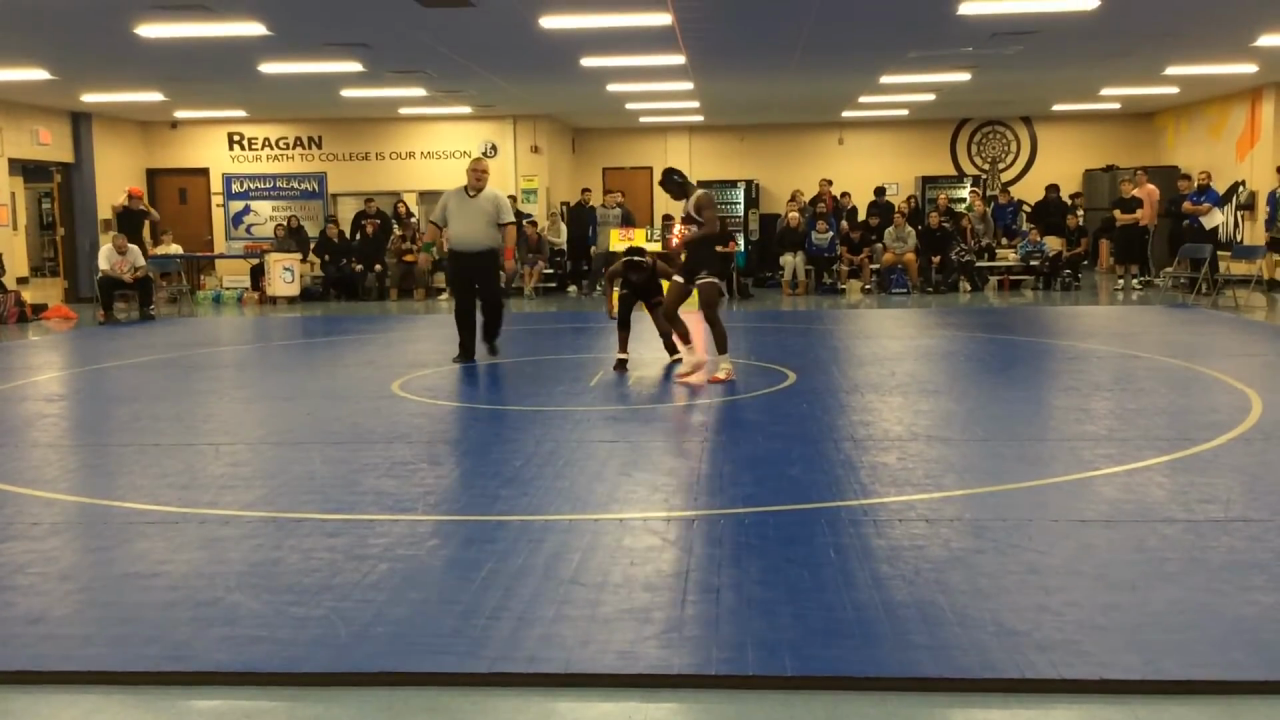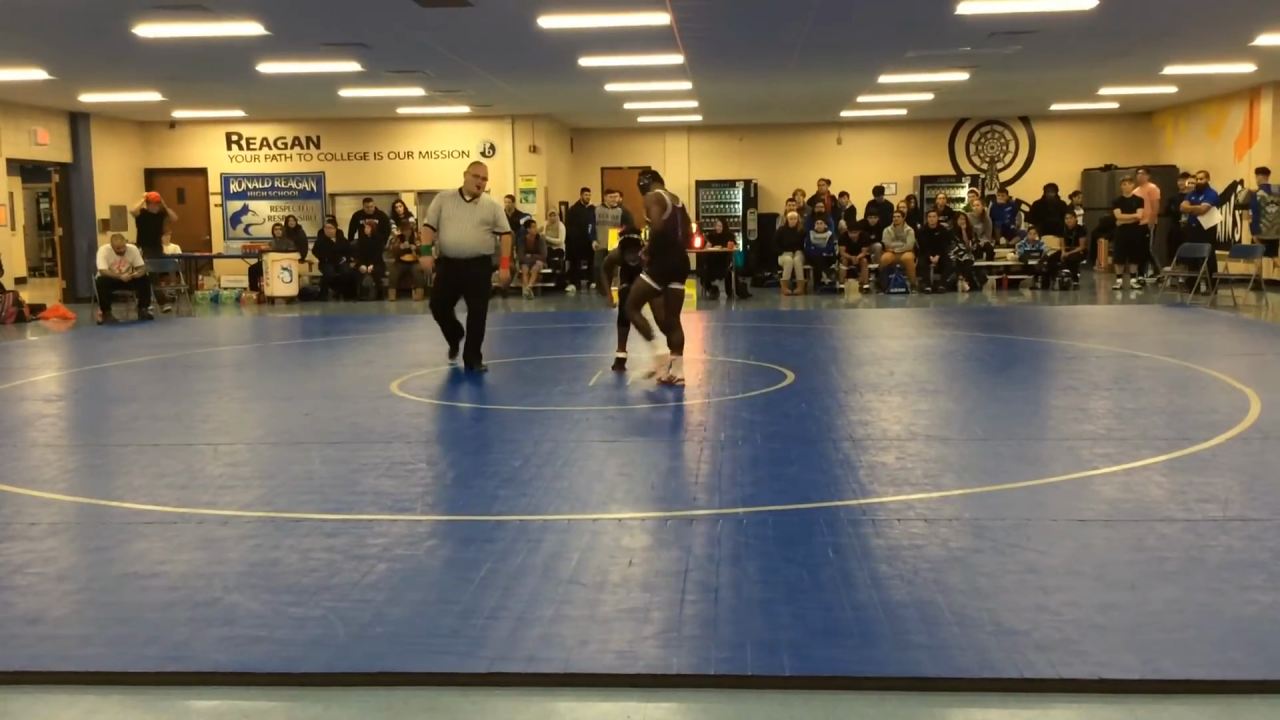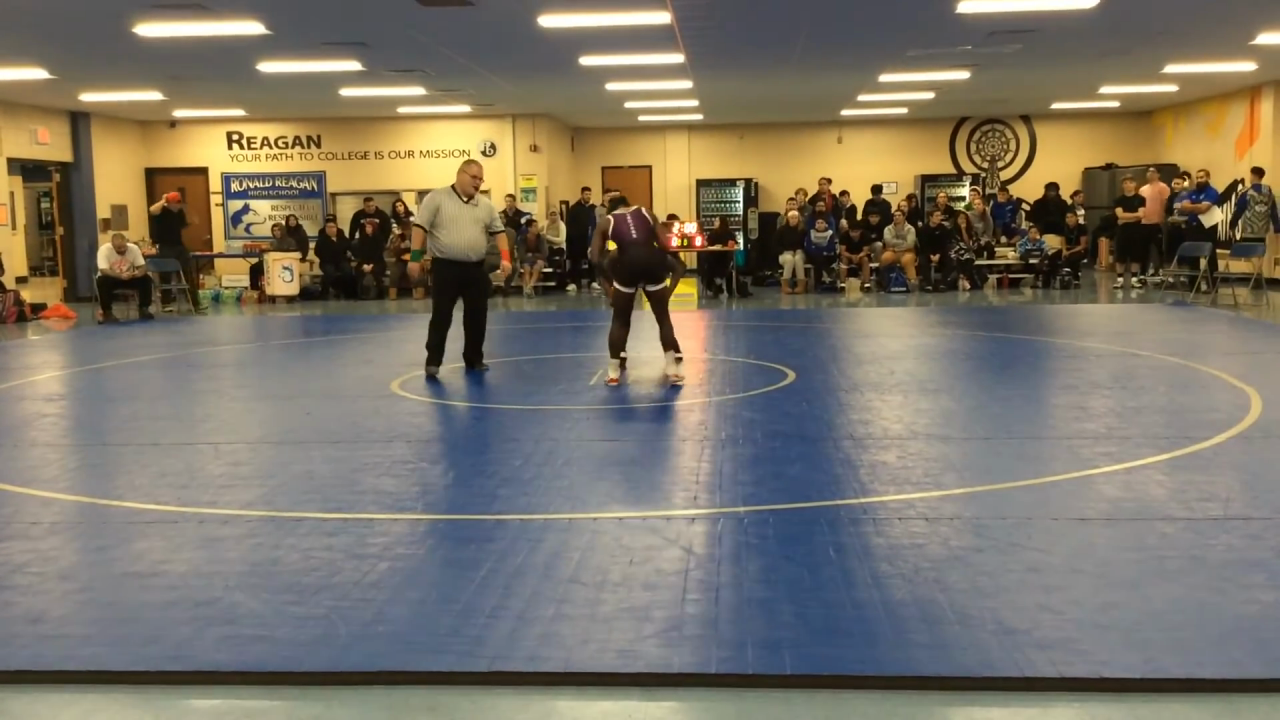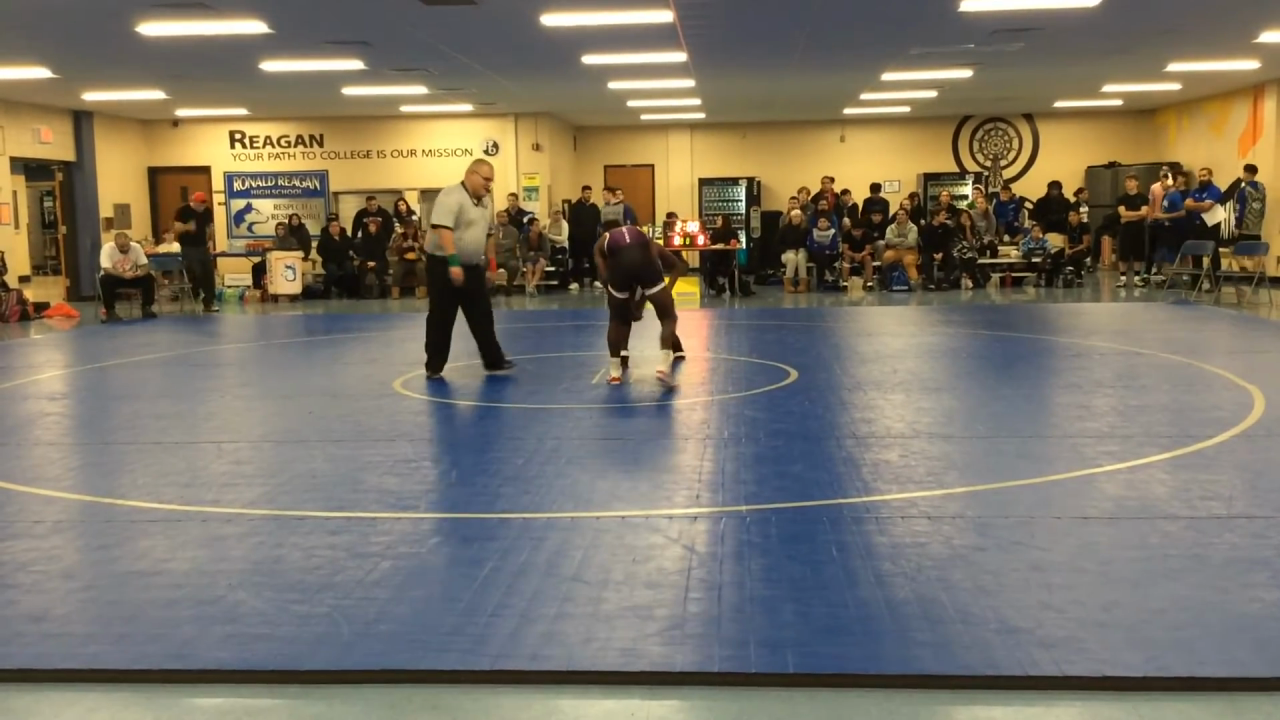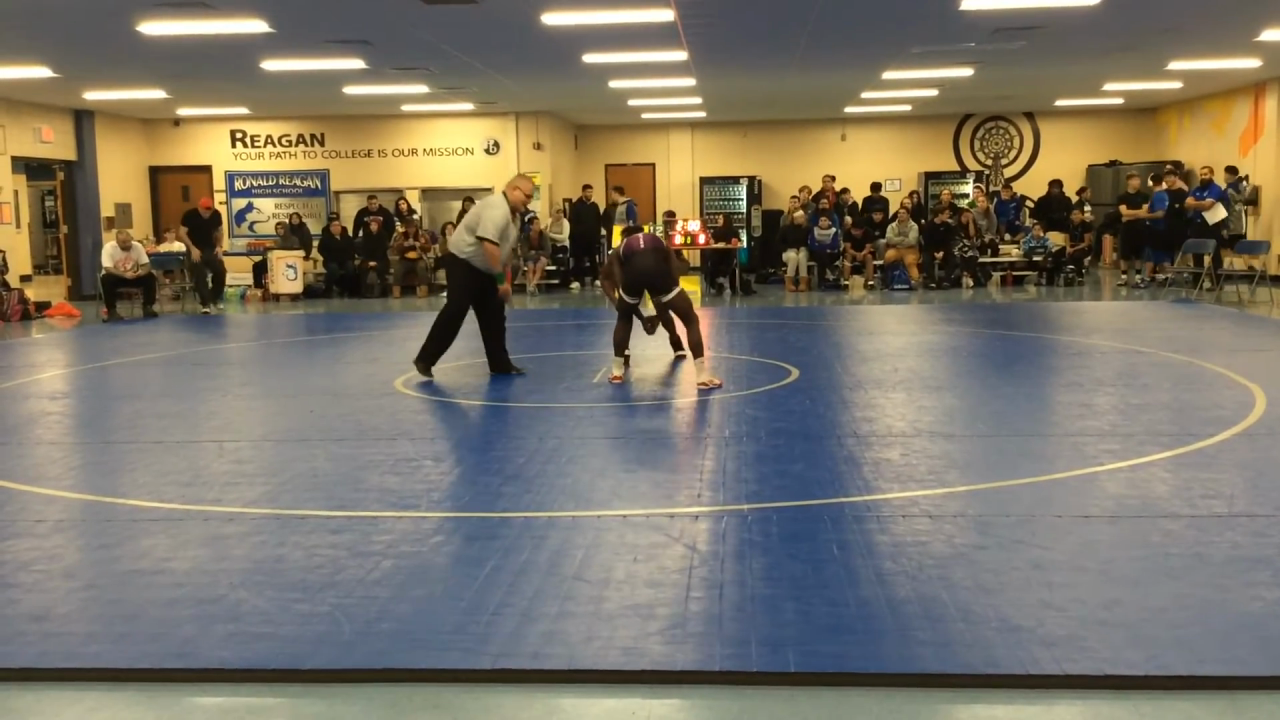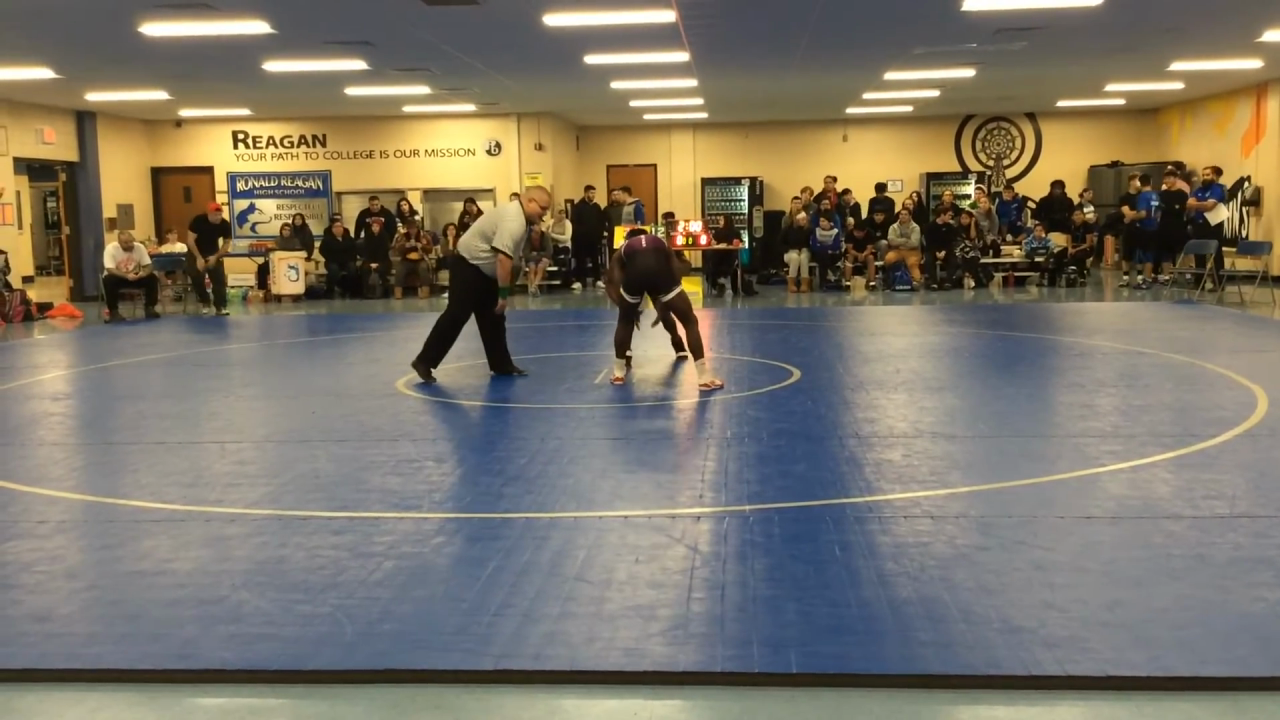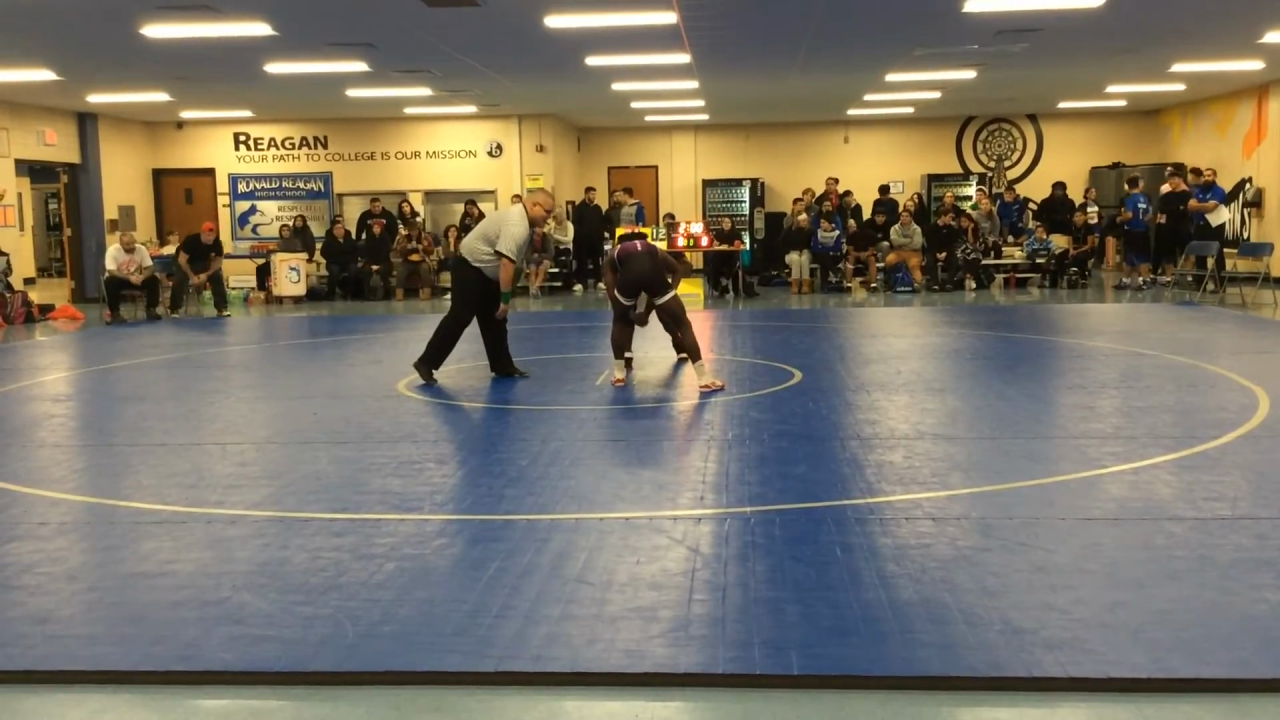
dt=0.4s
person 1, frame 1
left shoulder: (496, 198)
right shoulder: (450, 197)
left elbow: (509, 226)
right elbow: (435, 223)
left hip: (487, 258)
right hip: (458, 258)
left knee: (492, 301)
right knee: (463, 306)
left ankle: (490, 338)
right ankle: (466, 351)
person 1, frame 2
left shoulder: (492, 205)
right shoulder: (443, 199)
left elbow: (505, 235)
right elbow: (429, 227)
left wrist: (504, 265)
right wrist: (426, 252)
left hip: (478, 266)
right hip: (448, 264)
left knee: (477, 312)
right knee: (439, 307)
left ankle: (473, 359)
right ankle: (455, 338)
person 1, frame 3
left shoulder: (485, 205)
right shoulder: (437, 198)
left elbow: (499, 232)
right elbow: (420, 228)
left wrist: (505, 257)
right wrist: (415, 257)
left hip: (476, 269)
right hip: (445, 267)
left knee: (477, 316)
right knee: (441, 315)
left ankle: (474, 359)
right ankle: (432, 362)
person 1, frame 4
left shoulder: (486, 203)
right shoulder: (451, 197)
left elbow: (488, 236)
right elbow: (443, 229)
left wrist: (491, 267)
right wrist: (453, 263)
left hip: (472, 267)
right hip: (444, 266)
left knee: (482, 314)
right knee: (441, 318)
left ankle: (494, 360)
right ankle: (434, 366)
person 1, frame 5
left shoulder: (513, 214)
right shoulder: (496, 209)
left elbow: (505, 250)
right elbow: (489, 246)
left wrist: (506, 278)
right wrist: (500, 280)
left hip: (485, 272)
right hip: (462, 266)
left knee: (495, 318)
right knee: (454, 314)
left ankle: (500, 365)
right ankle: (424, 360)
person 1, frame 6
left shoulder: (519, 217)
right shoulder: (513, 220)
left elbow: (508, 258)
right elbow: (503, 259)
left wrist: (503, 291)
right wrist: (504, 294)
left hip: (485, 271)
right hip: (468, 267)
left knee: (494, 319)
right knee: (456, 316)
left ankle: (502, 365)
right ankle: (424, 362)
person 1, frame 7
left shoulder: (521, 218)
right shoulder: (517, 225)
left elbow: (510, 261)
right elbow: (507, 263)
right wrist: (505, 299)
left hip: (486, 272)
right hip: (470, 268)
left knee: (494, 321)
right knee: (459, 318)
left ankle: (503, 367)
right ankle: (426, 363)
person 2, frame 1
left shoulder: (703, 198)
right shoulder: (688, 203)
left elbow: (713, 229)
left wrist: (686, 239)
right wrist: (684, 242)
left hip: (707, 262)
right hip: (690, 261)
left knee: (711, 316)
right knee: (667, 310)
left ankle: (726, 367)
right ankle: (693, 357)
person 2, frame 2
left shoulder: (652, 197)
right shoulder: (677, 200)
left elbow: (657, 226)
right elbow: (687, 236)
left wrist: (649, 250)
left hip: (662, 260)
right hip: (680, 261)
left knee: (632, 307)
right knee: (671, 319)
left ankle: (659, 356)
right ankle: (676, 370)
person 2, frame 3
left shoulder: (606, 222)
right shoulder: (646, 212)
left elbow: (595, 258)
right elbow: (663, 244)
left wrist: (610, 272)
left hip: (627, 262)
right hip: (651, 259)
left knee: (620, 320)
right knee: (663, 318)
left ankle: (613, 374)
right ankle: (673, 370)
person 2, frame 4
left shoulder: (601, 242)
right shoulder: (639, 232)
left elbow: (605, 275)
left wrist: (630, 303)
left hip: (621, 264)
right hip: (645, 261)
left knee: (617, 320)
right knee: (668, 316)
left ankle: (615, 373)
right ankle: (664, 367)
person 2, frame 5
left shoulder: (619, 249)
right shoulder: (659, 241)
left elbow: (618, 283)
right elbow: (672, 276)
right wrist: (659, 315)
left hip: (633, 271)
right hip: (659, 270)
left knee: (624, 319)
right knee: (691, 320)
left ankle: (617, 372)
right ankle: (703, 377)
person 2, frame 6
left shoulder: (622, 251)
right shoulder: (661, 244)
left elbow: (613, 287)
right elbow: (675, 274)
left wrist: (633, 312)
right wrist: (663, 309)
left hip: (634, 271)
right hip: (659, 270)
left knee: (625, 321)
right knee: (690, 321)
left ankle: (618, 373)
right ankle: (705, 378)
person 2, frame 7
left shoulder: (614, 254)
right shoulder: (652, 249)
left elbow: (611, 292)
left wrist: (631, 314)
left hip: (629, 274)
right hip: (653, 272)
left knee: (620, 322)
right knee: (683, 325)
left ankle: (619, 374)
right ankle: (704, 379)
